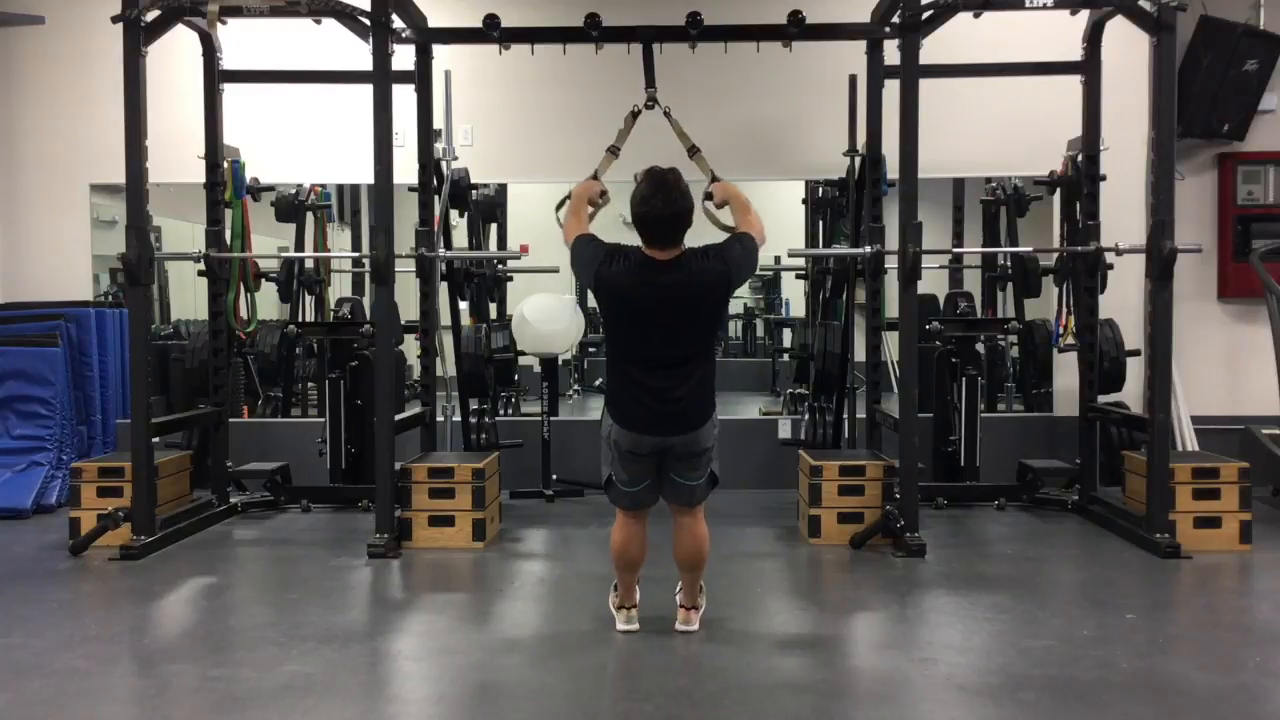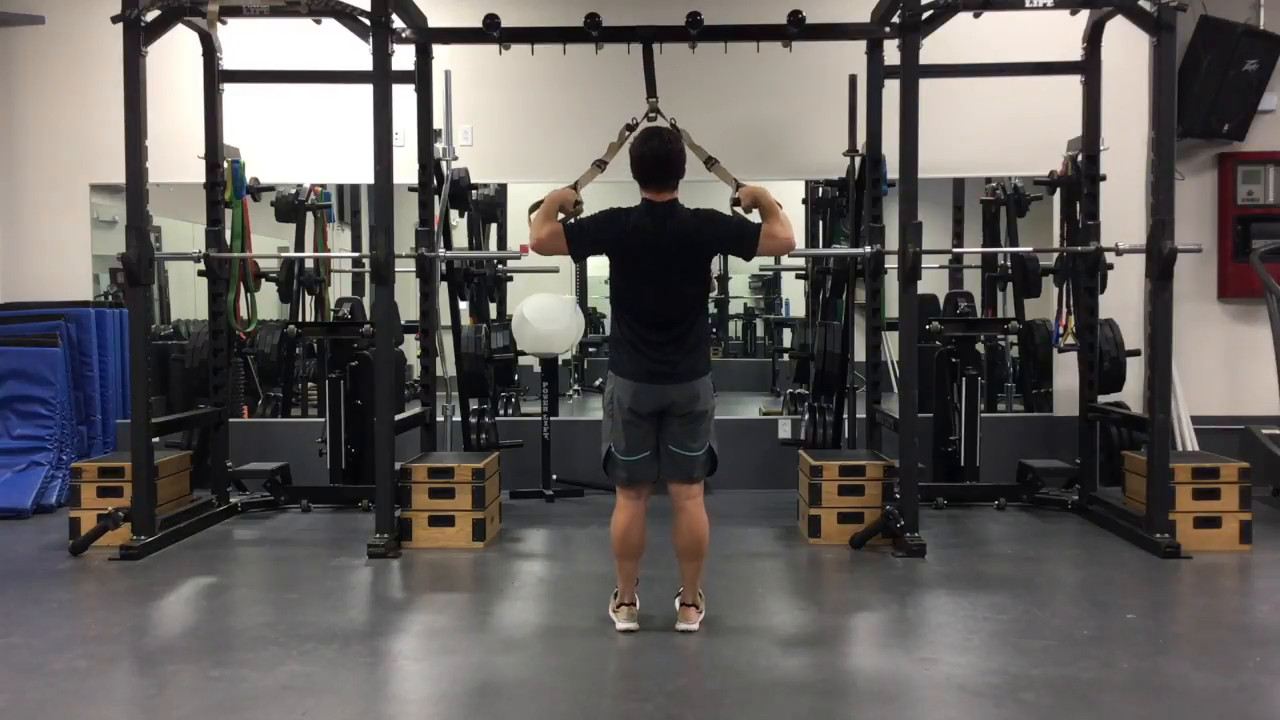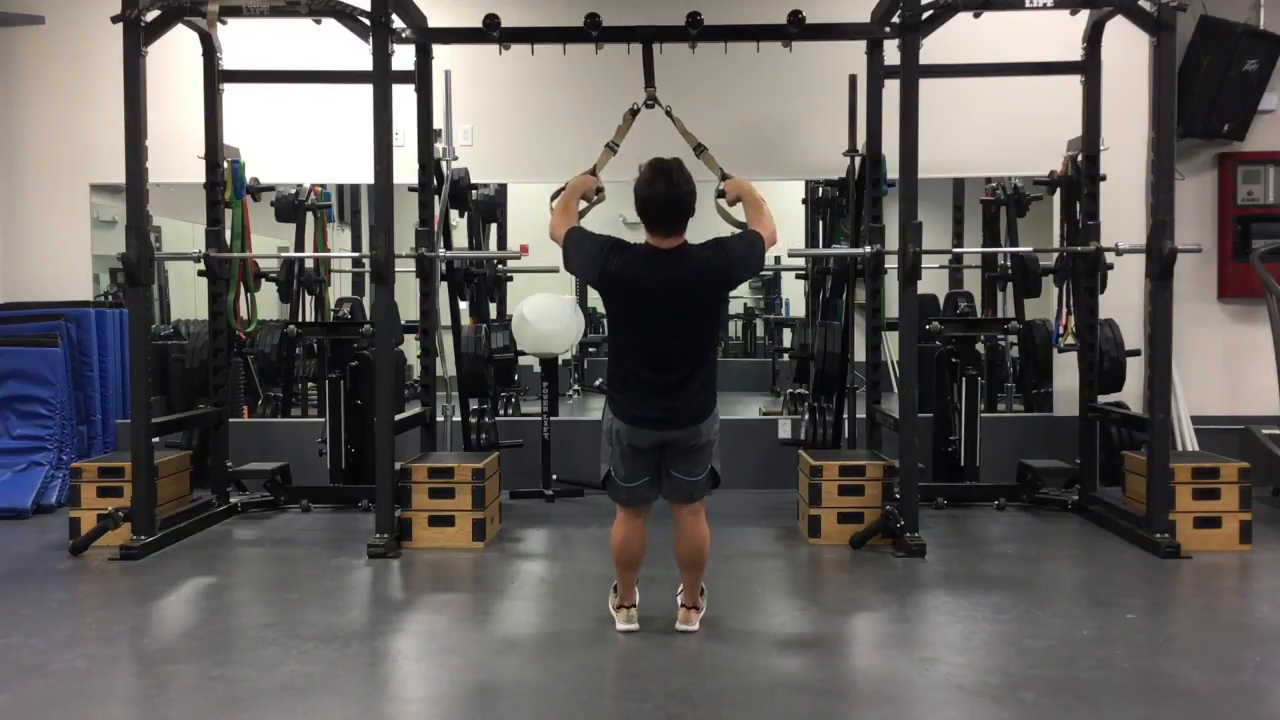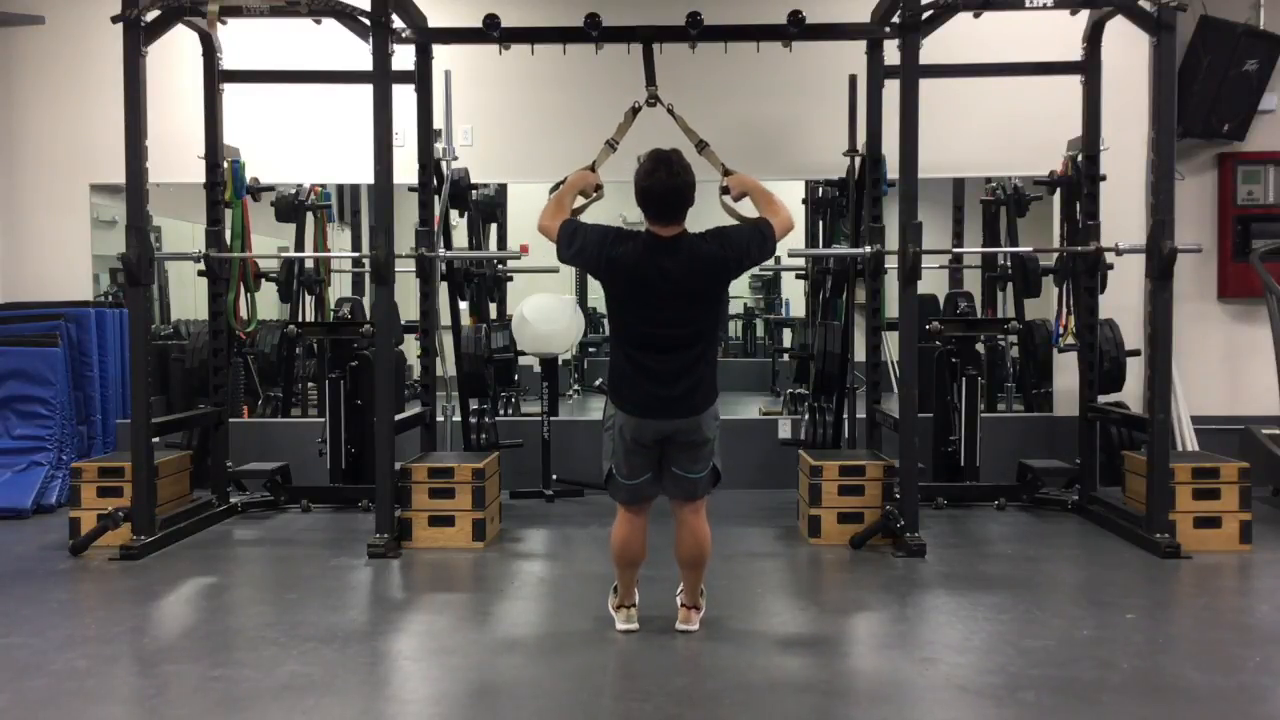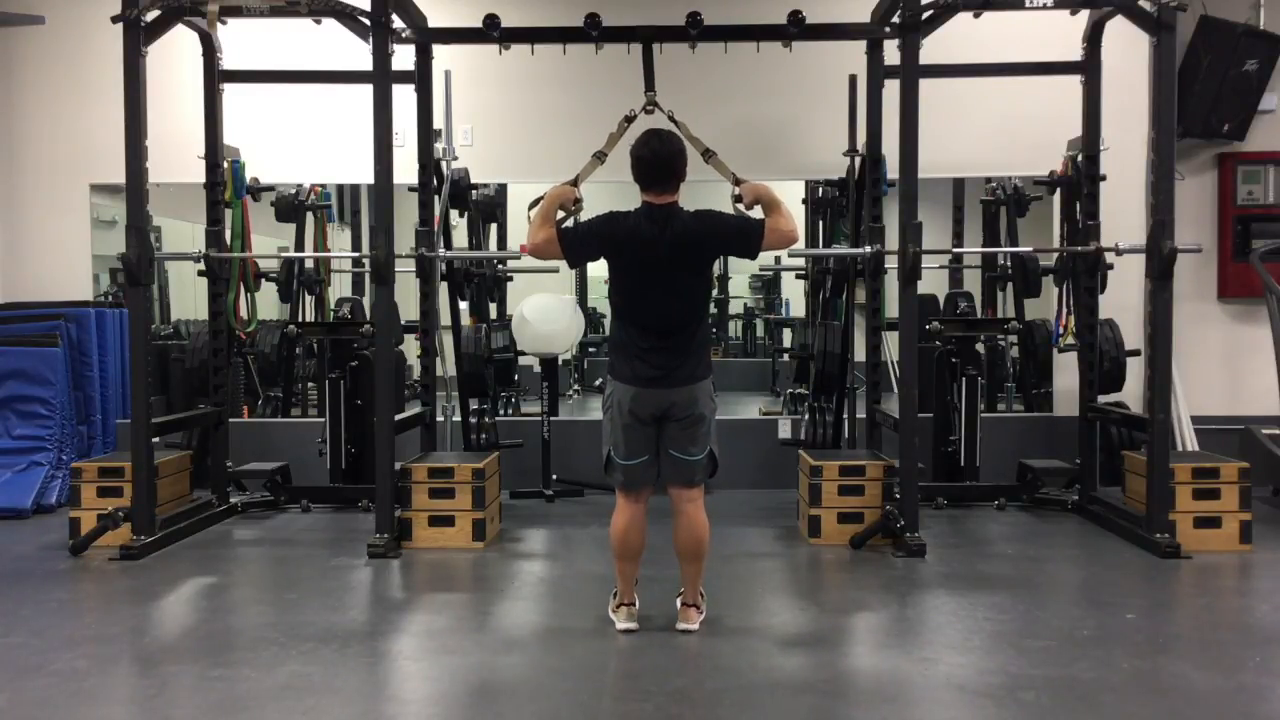
dt=1s
person 1, frame 1
left shoulder: (610, 272)
right shoulder: (714, 272)
left elbow: (574, 231)
right elbow: (753, 231)
left wrist: (582, 194)
right wrist: (732, 195)
left hip: (629, 421)
right hip: (693, 421)
left knee: (630, 515)
right knee: (689, 513)
left ankle: (625, 603)
right ankle: (690, 604)
person 1, frame 2
left shoulder: (616, 225)
right shoulder: (705, 225)
left elbow: (541, 239)
right elbow: (783, 239)
left wrist: (557, 199)
right wrist: (761, 198)
left hip: (631, 381)
right hip: (690, 382)
left knee: (631, 495)
right knee: (688, 494)
left ankle: (625, 602)
right ankle: (690, 603)
person 1, frame 3
left shoulder: (611, 265)
right shoulder: (717, 266)
left elbow: (560, 227)
right elbow: (766, 231)
left wrist: (577, 188)
right wrist: (746, 192)
left hip: (630, 416)
right hip: (694, 416)
left knee: (631, 511)
right knee: (690, 511)
left ankle: (625, 604)
right ankle: (691, 604)
person 1, frame 4
left shoulder: (614, 252)
right shoulder: (718, 252)
left elbow: (549, 222)
right elbow: (782, 220)
left wrist: (576, 182)
right wrist: (749, 185)
left hip: (631, 409)
right hip: (694, 409)
left knee: (631, 509)
right knee: (691, 509)
left ankle: (624, 603)
right ankle: (690, 605)
person 1, frame 5
left shoulder: (614, 229)
right shoulder: (707, 228)
left elbow: (538, 243)
right elbow: (786, 232)
left wrist: (553, 199)
right wrist: (764, 194)
left hip: (630, 384)
right hip: (690, 384)
left knee: (630, 497)
right knee: (689, 497)
left ankle: (625, 603)
right ankle: (691, 604)
